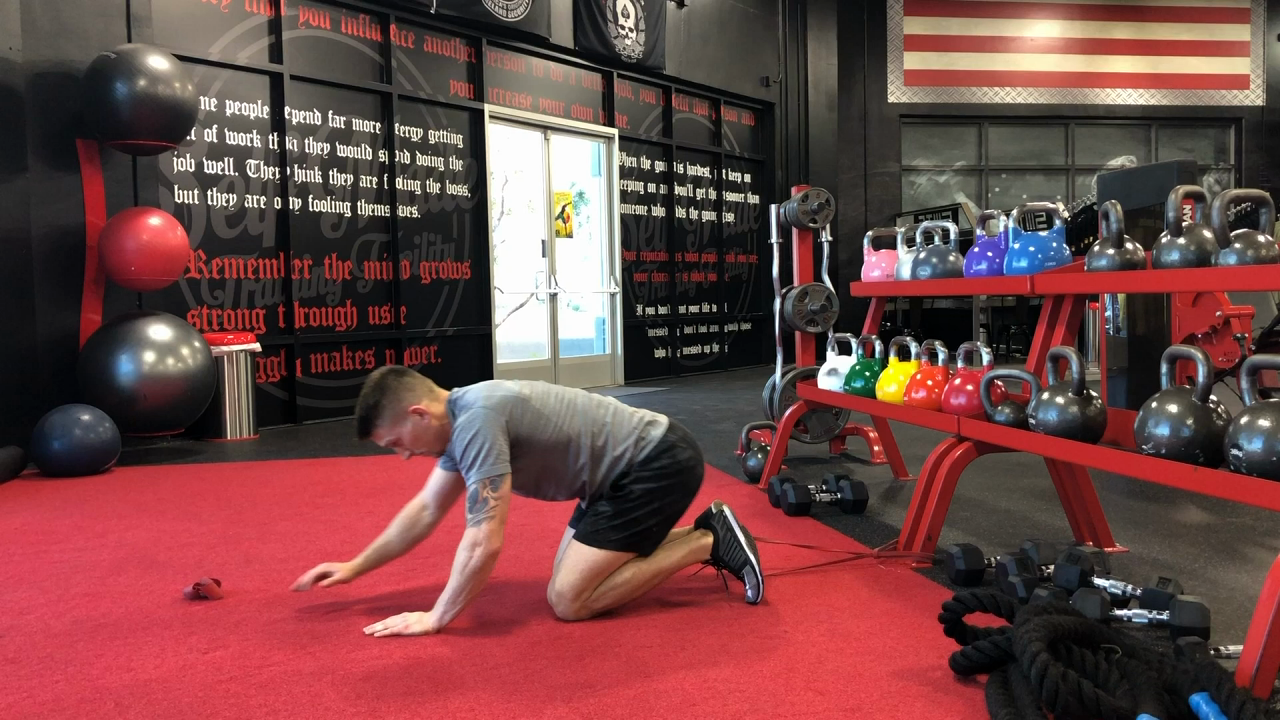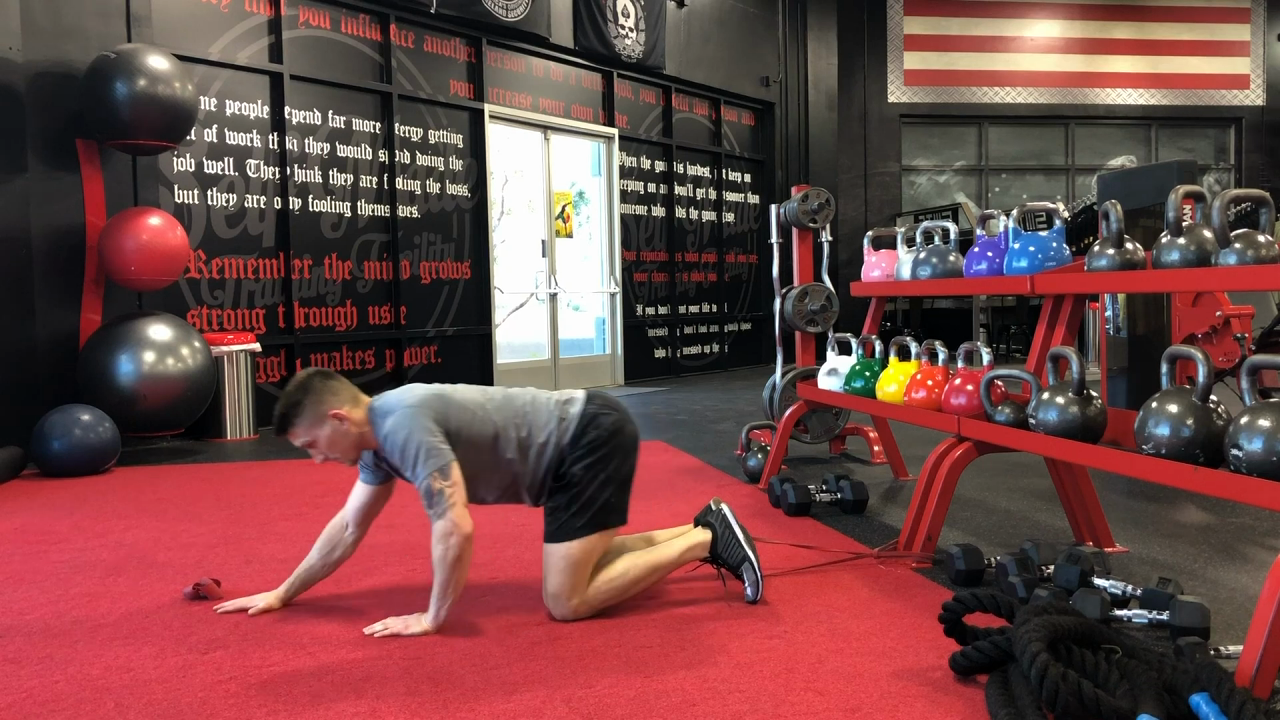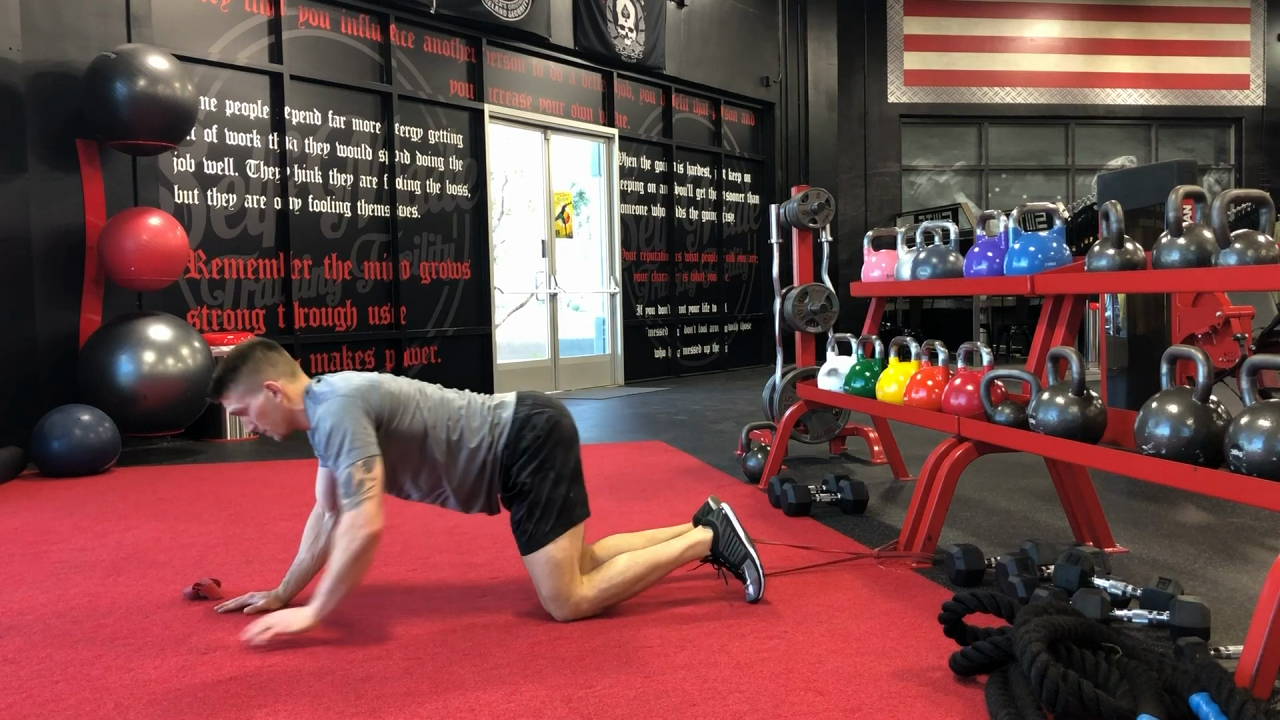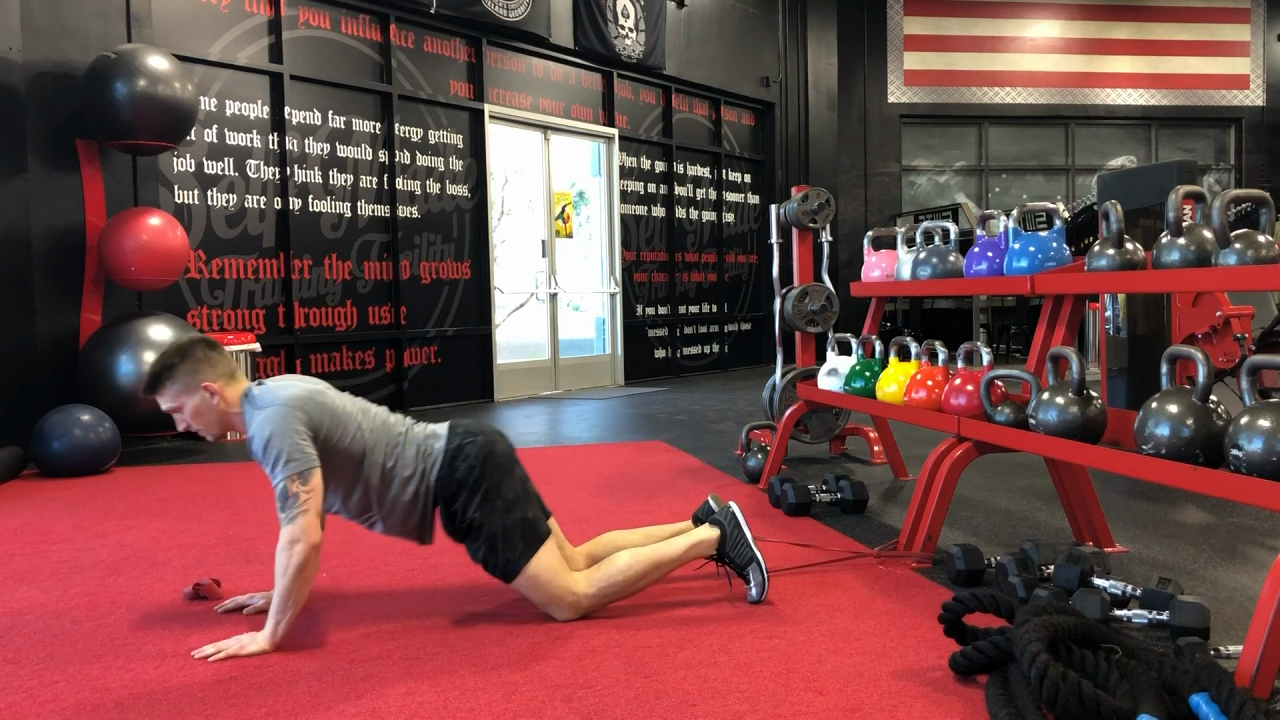
dt=0.4s
person 1, frame 1
left shoulder: (476, 421)
right shoulder: (463, 415)
left elbow: (484, 541)
right elbow: (426, 509)
left wrist: (436, 617)
right wrist: (354, 567)
left hip: (660, 464)
right hip: (641, 461)
left knee: (569, 600)
right knee: (572, 574)
left ankle: (709, 542)
right ankle: (704, 533)
person 1, frame 2
left shoulder: (403, 425)
right shoulder: (380, 429)
left elbow: (456, 529)
right elbow: (349, 525)
left wrist: (435, 616)
right wrist: (283, 592)
left hip: (591, 438)
right hip: (584, 433)
left knee: (567, 601)
right knee: (575, 569)
left ankle: (706, 541)
right ankle: (703, 529)
person 1, frame 3
left shoulder: (336, 410)
right shoulder: (329, 402)
left elbow: (364, 526)
right elbow: (326, 512)
left wrist: (313, 612)
right wrist: (284, 590)
left hip: (528, 440)
right hip: (527, 435)
left knee: (570, 602)
right knee: (578, 569)
left ankle: (708, 541)
right ankle: (702, 527)
person 1, frame 4
left shoulder: (270, 420)
right shoulder: (277, 396)
left elbow: (304, 537)
right elbow: (315, 507)
left wrist: (273, 633)
right wrist: (282, 591)
left hip: (463, 472)
right hip: (461, 462)
left knee: (572, 598)
right knee: (573, 564)
left ankle: (713, 539)
right ankle: (703, 524)
